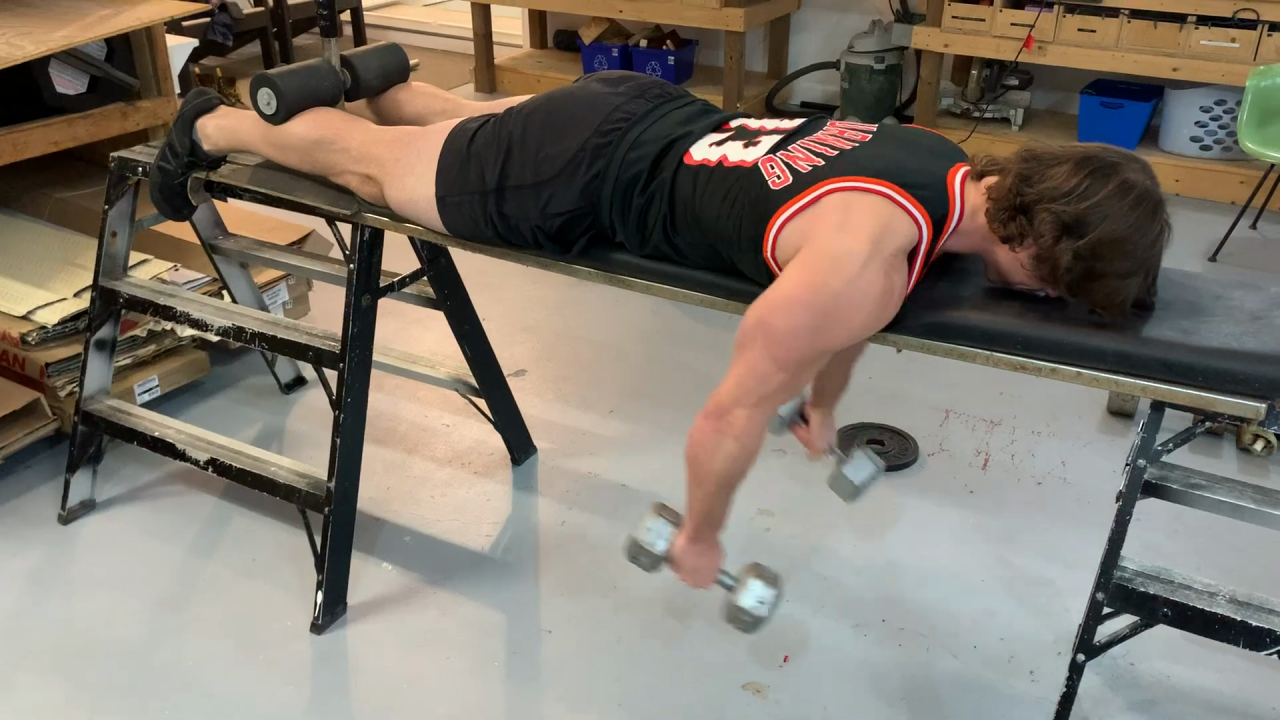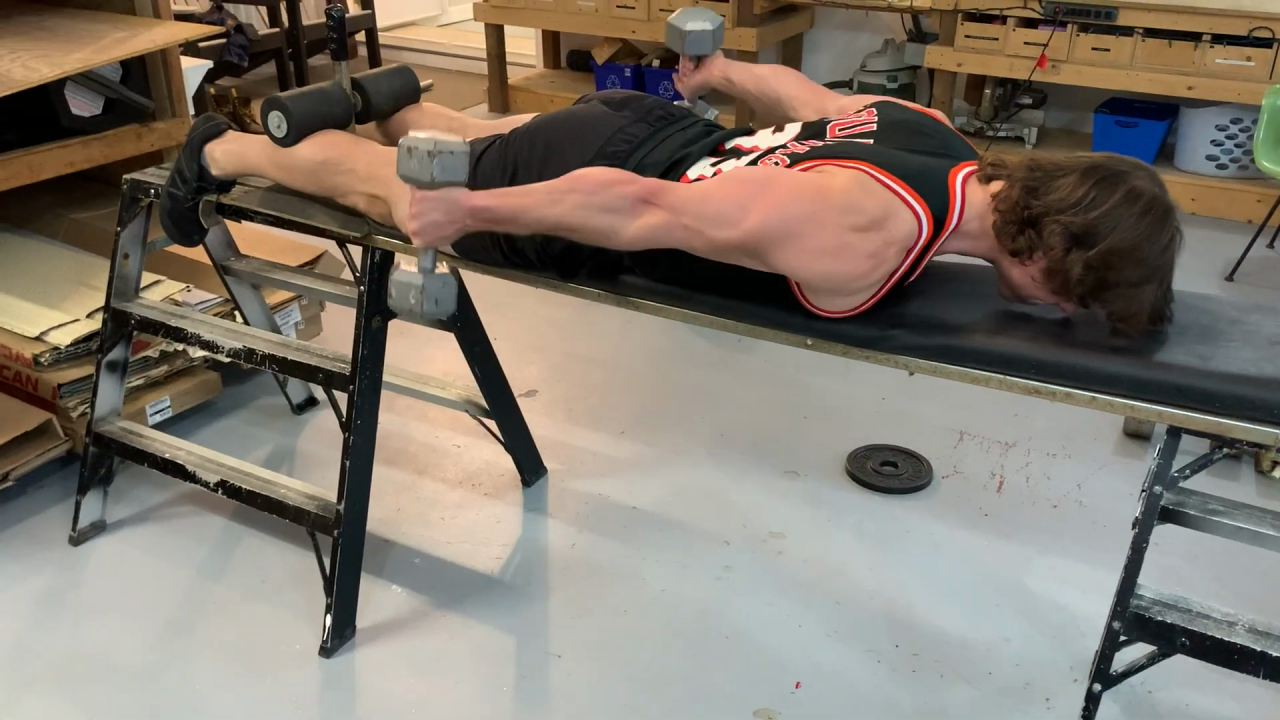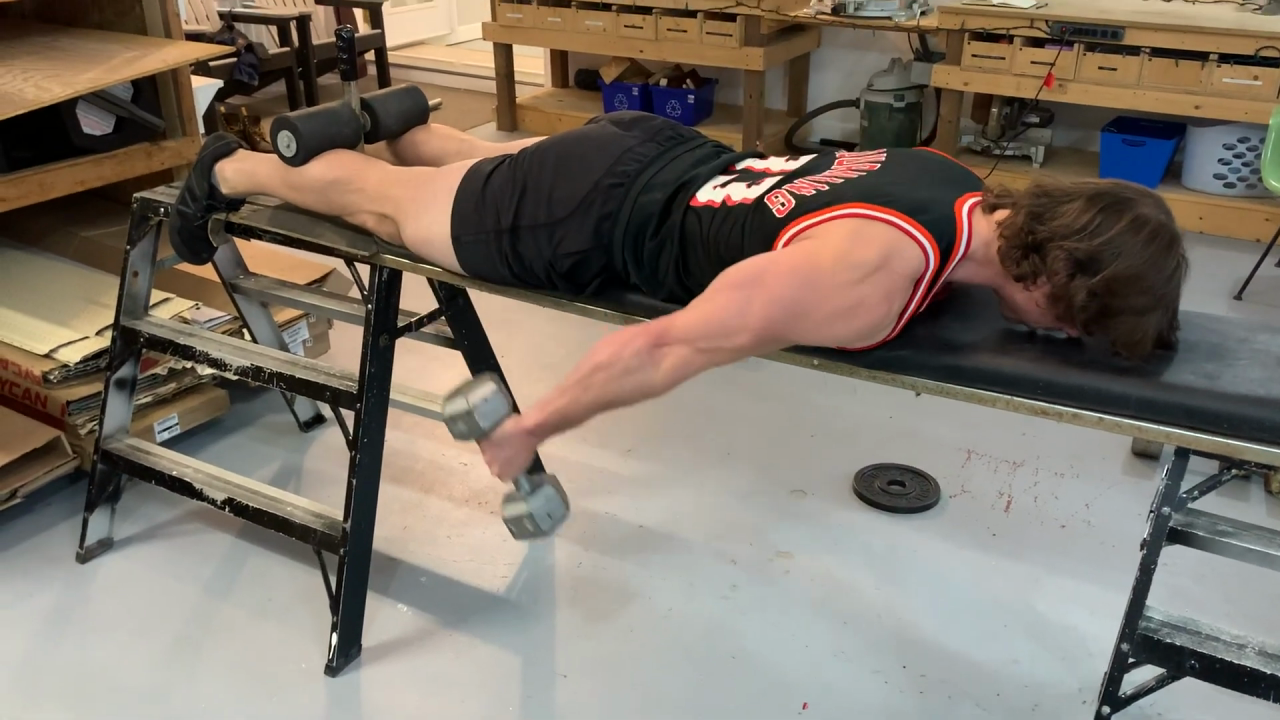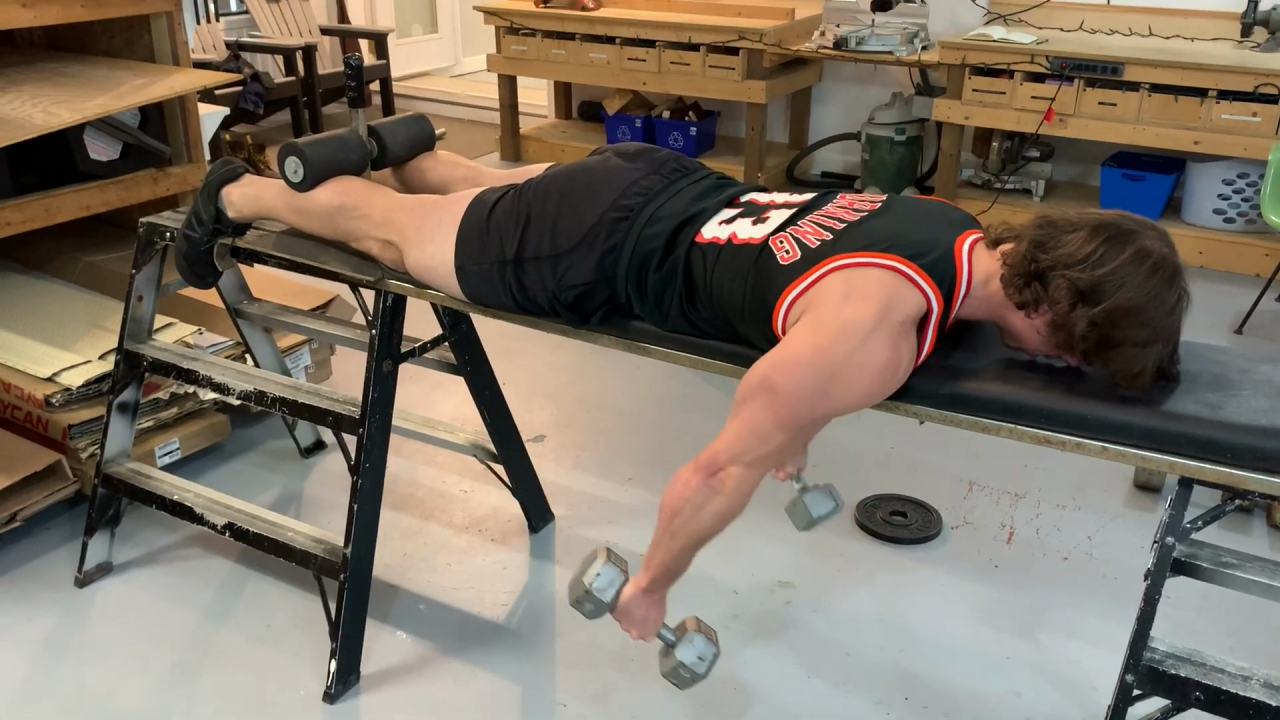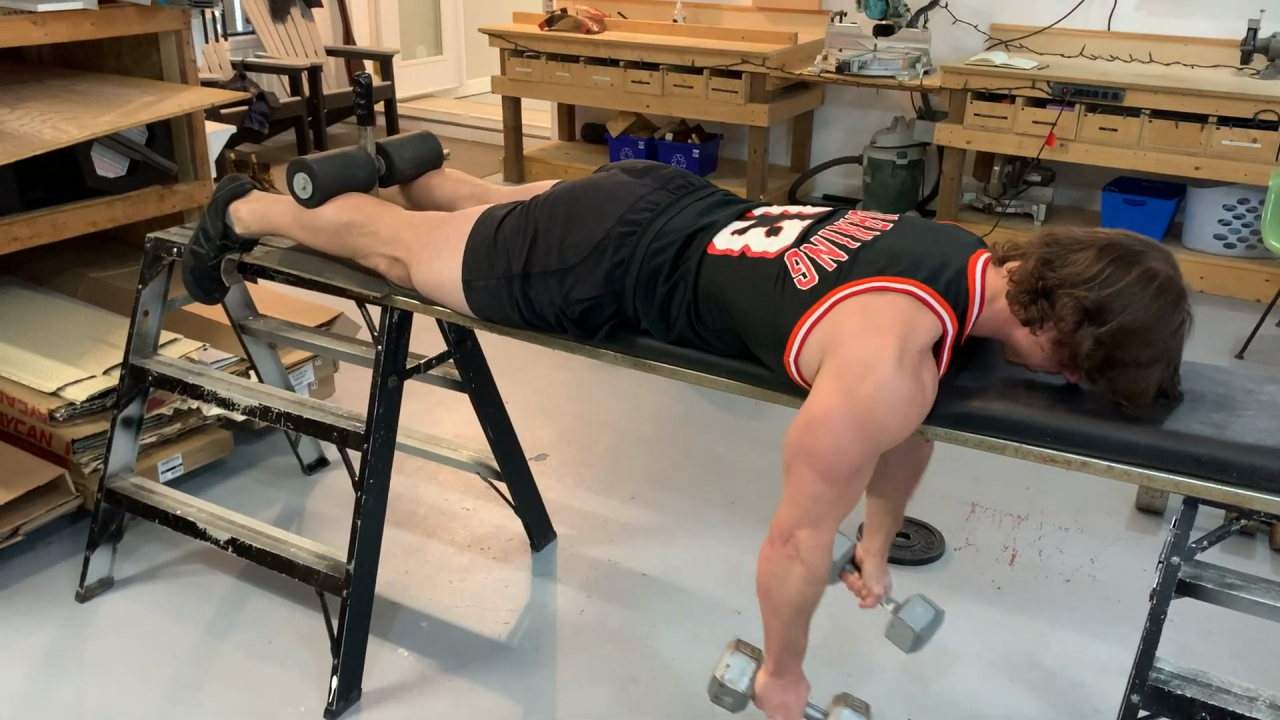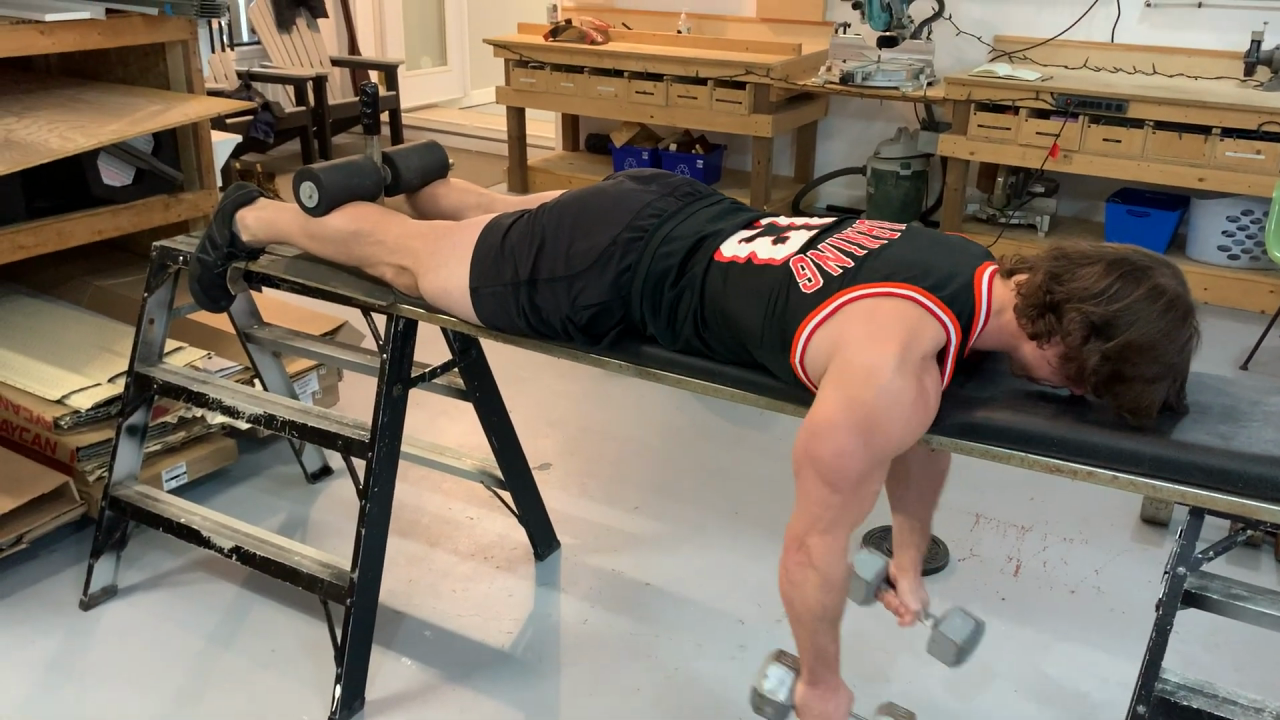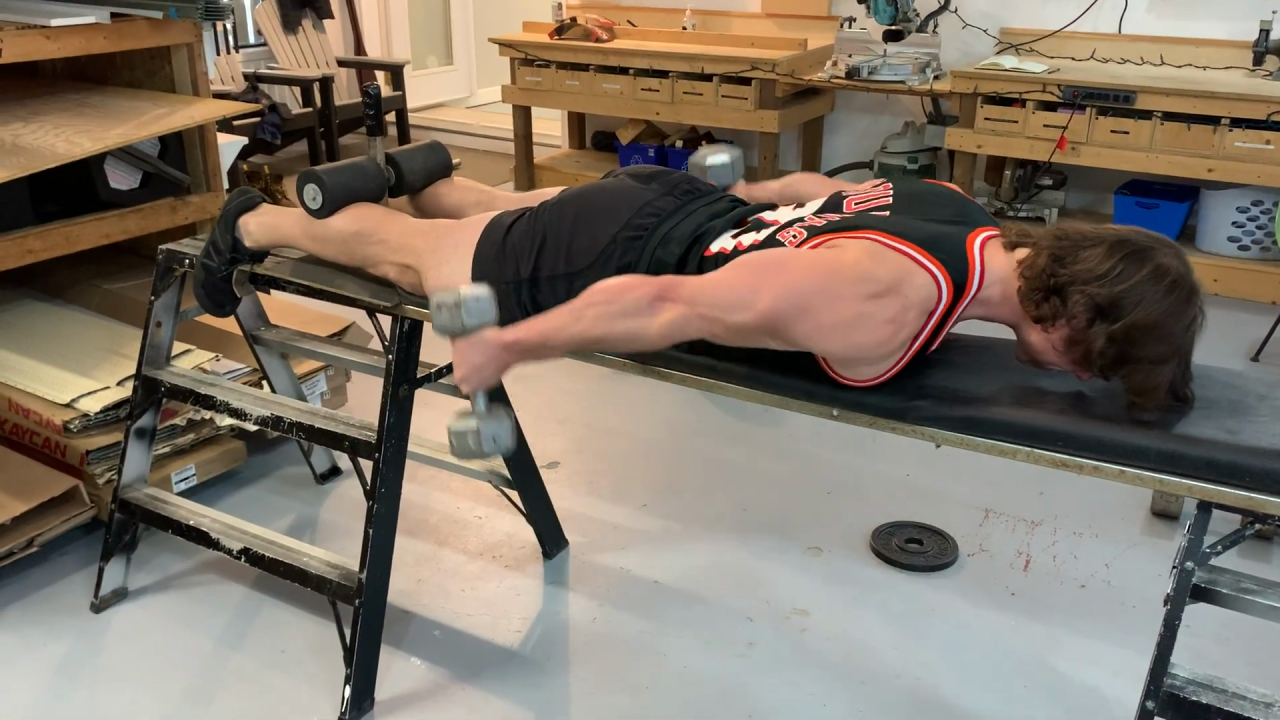
dt=0.7s
person 1, frame 1
left shoulder: (946, 164)
right shoulder: (863, 260)
right elbow: (732, 413)
left wrist: (823, 415)
right wrist: (698, 536)
left hip: (635, 115)
right hip: (579, 178)
left knee: (458, 113)
right knee: (370, 165)
right ankle: (214, 126)
person 1, frame 2
left shoulder: (934, 137)
right shoulder: (865, 239)
left elbow: (790, 88)
right elbow: (637, 211)
left wrist: (719, 70)
right wrist: (464, 212)
left hip: (642, 129)
right hip: (600, 168)
left knee: (469, 140)
right knee: (387, 190)
left ankle: (379, 102)
right ankle: (223, 152)
person 1, frame 3
left shoulder: (957, 186)
right shoulder: (875, 280)
right elbow: (666, 347)
right wrist: (525, 431)
left hip: (646, 154)
right hip: (593, 219)
left knee: (478, 155)
right knee: (387, 205)
right ankle: (234, 171)
person 1, frame 4
left shoulder: (959, 230)
right shoulder: (875, 332)
right elbow: (721, 468)
left wrist: (800, 431)
right wrist: (648, 587)
left hip: (654, 184)
right hip: (595, 250)
left knee: (486, 180)
right knee: (390, 232)
right ankle: (238, 194)
person 1, frame 5
left shoulder: (967, 255)
right shoulder: (889, 362)
left elbow: (906, 427)
right elbow: (795, 537)
left wrist: (878, 548)
left hip: (660, 201)
right hip: (601, 266)
left knee: (487, 202)
right knee: (398, 247)
right ankle: (244, 209)
person 1, frame 6
left shoulder: (976, 269)
right shoulder: (892, 366)
left elbow: (918, 427)
right elbow: (813, 540)
left wrist: (908, 555)
left hip: (669, 215)
right hip: (611, 276)
left knee: (494, 209)
right knee: (408, 256)
right ankle: (252, 219)
person 1, frame 7
left shoulder: (960, 217)
right shoulder: (882, 308)
right elbow: (654, 306)
right wrist: (502, 348)
left hip: (670, 206)
right hip: (608, 263)
left knee: (487, 207)
right knee: (409, 257)
left ankle: (406, 180)
right ankle: (256, 226)
